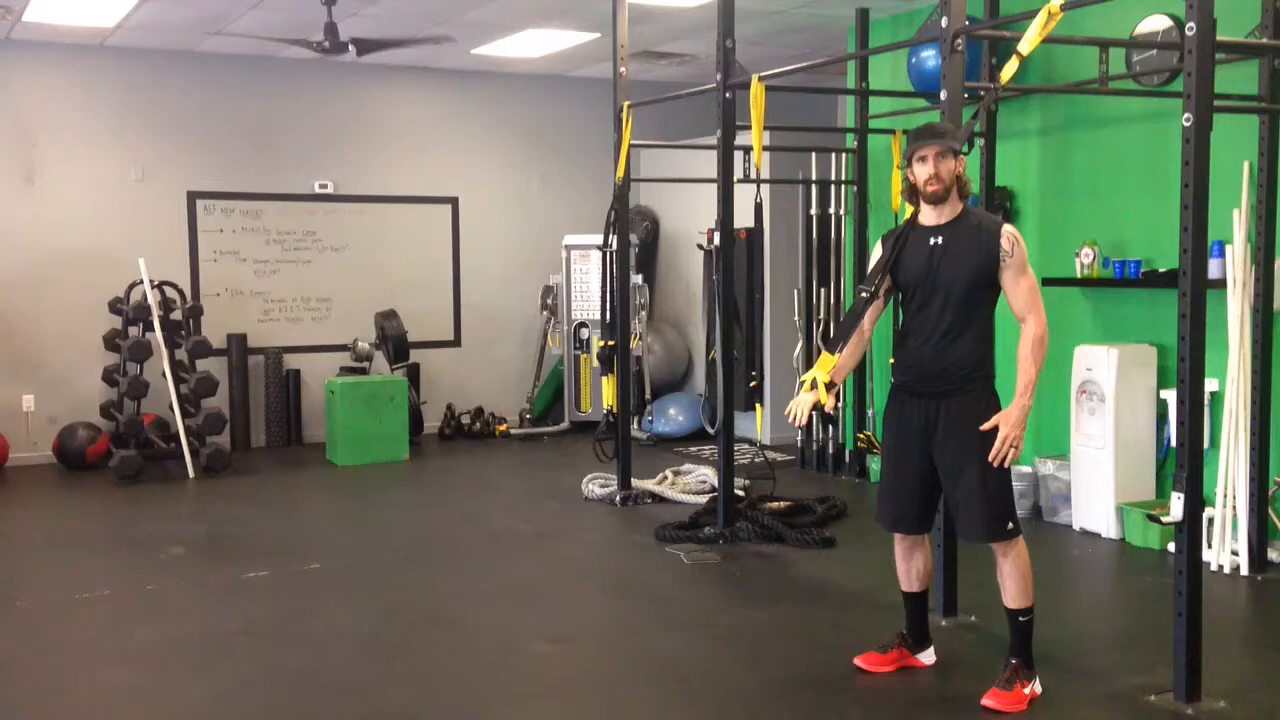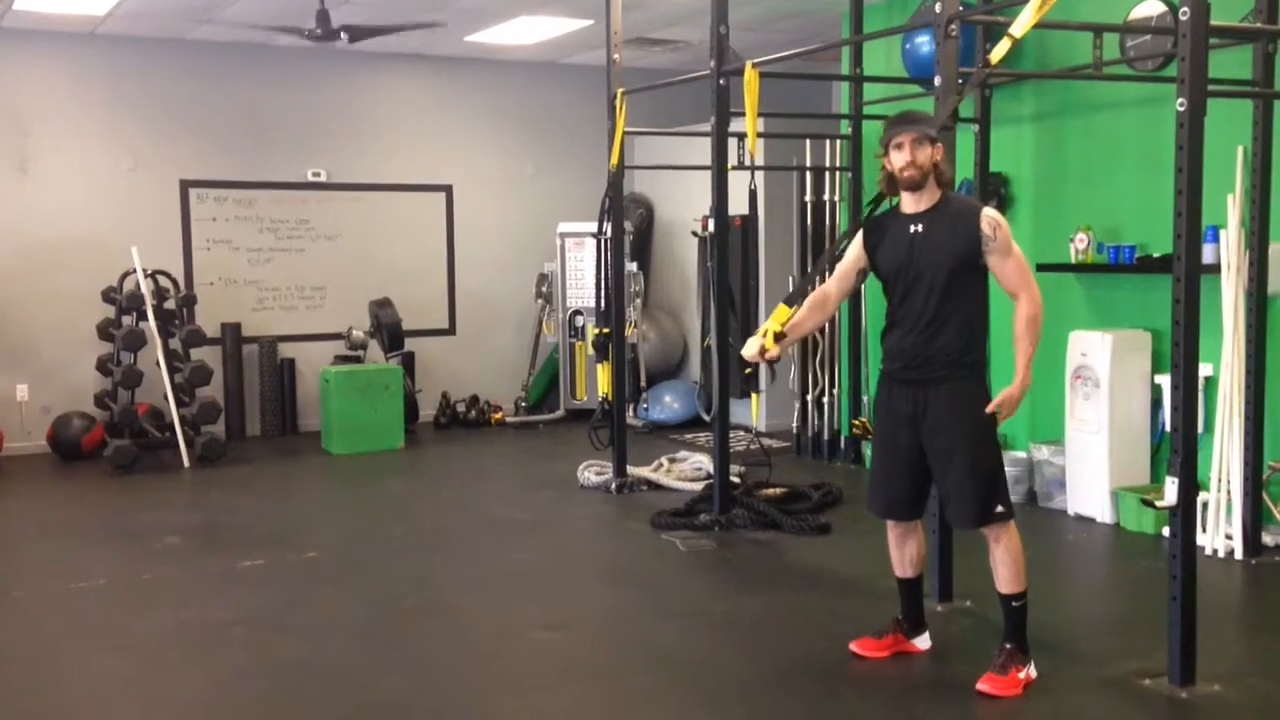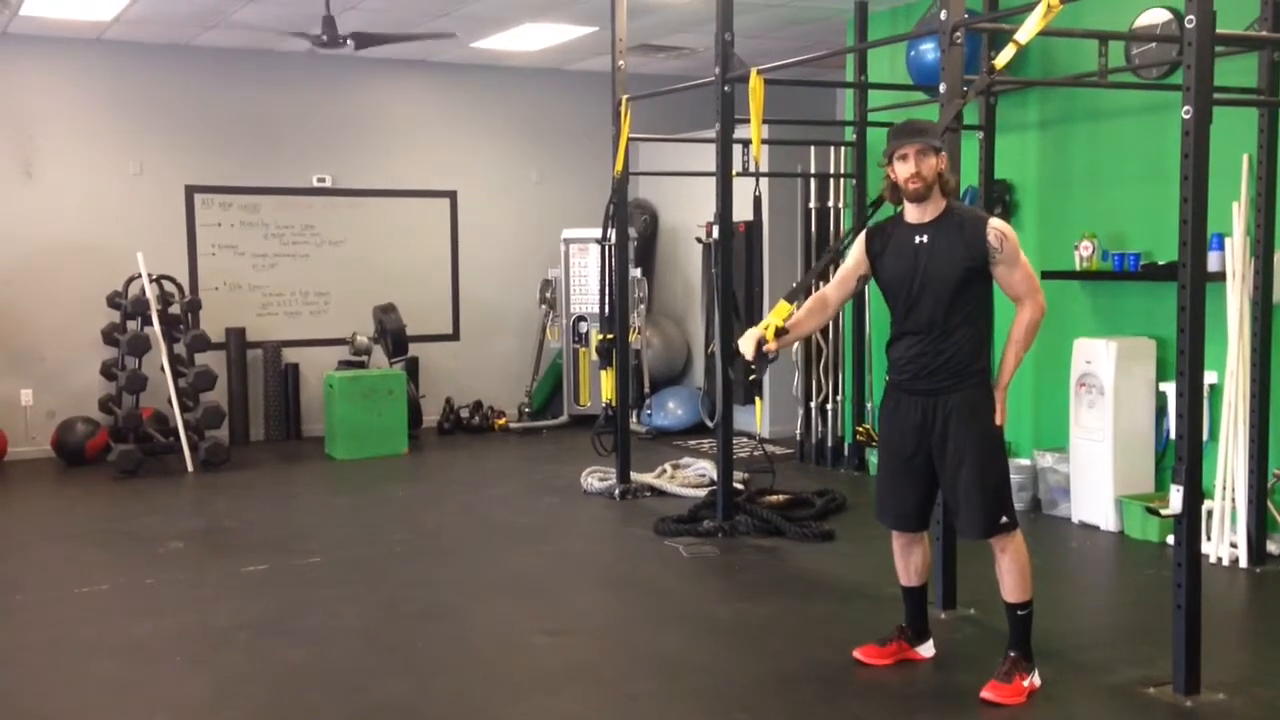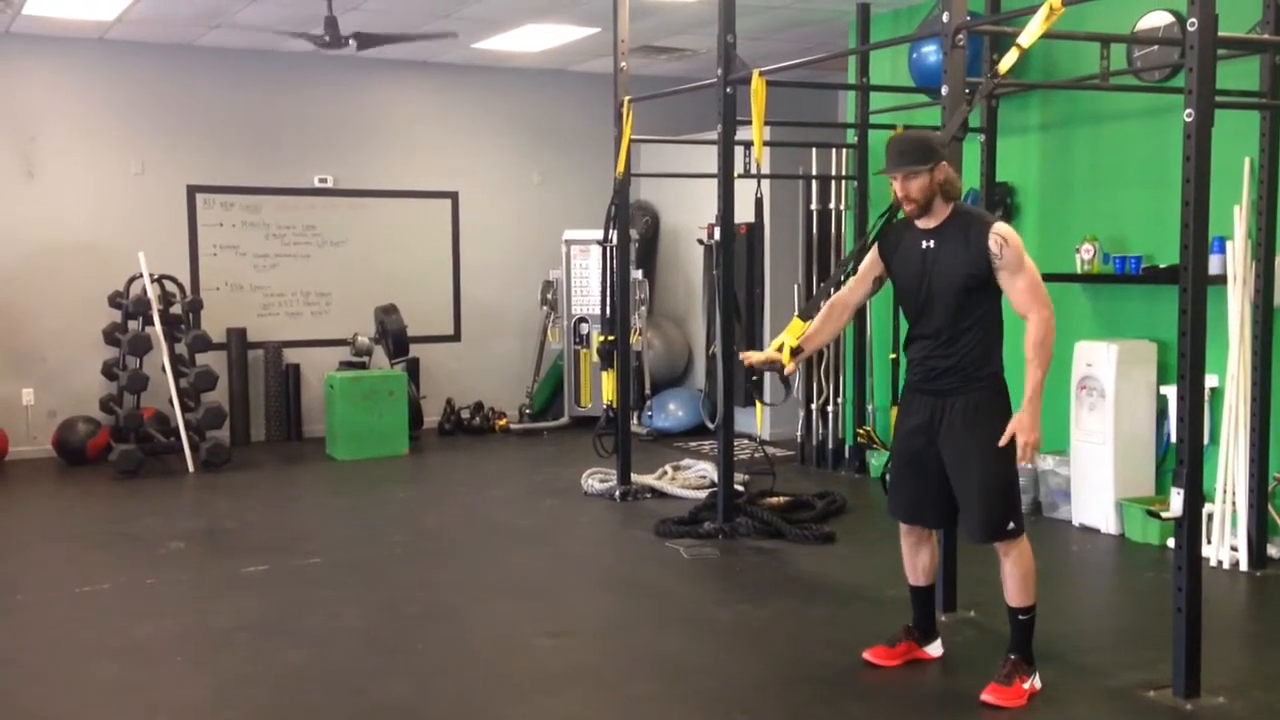
dt=0.7s
person 1, frame 1
left shoulder: (996, 237)
right shoulder: (895, 243)
left elbow: (1033, 320)
right elbow: (863, 320)
left wrist: (1020, 405)
right wrist: (825, 382)
left hip: (970, 405)
right hip: (907, 403)
left knee: (1001, 532)
right knee: (906, 527)
left ankle: (1022, 666)
right ankle: (917, 641)
person 1, frame 2
left shoulder: (978, 221)
right shoulder: (875, 232)
left elbow: (1026, 296)
right elbow: (830, 293)
left wrist: (1020, 378)
right wrist: (778, 336)
left hip: (958, 391)
right hip: (896, 390)
left knee: (992, 517)
right knee: (897, 513)
left ankle: (1017, 650)
right ankle: (911, 626)
person 1, frame 3
left shoulder: (984, 232)
right shoulder: (877, 239)
left elbow: (1031, 302)
right elbow: (829, 297)
left wrist: (1000, 383)
right wrist: (777, 333)
left hip: (966, 402)
right hip: (903, 399)
left knee: (998, 528)
right knee: (903, 522)
left ankle: (1021, 659)
right ankle: (915, 635)
person 1, frame 4
left shoulder: (990, 236)
right shoulder: (891, 241)
left elbow: (1040, 317)
right elbow: (846, 301)
left wrist: (1030, 406)
right wrist: (793, 351)
left hip: (977, 403)
right hip: (918, 399)
left knee: (1005, 532)
right knee: (912, 521)
left ankle: (1022, 663)
right ankle: (922, 634)
